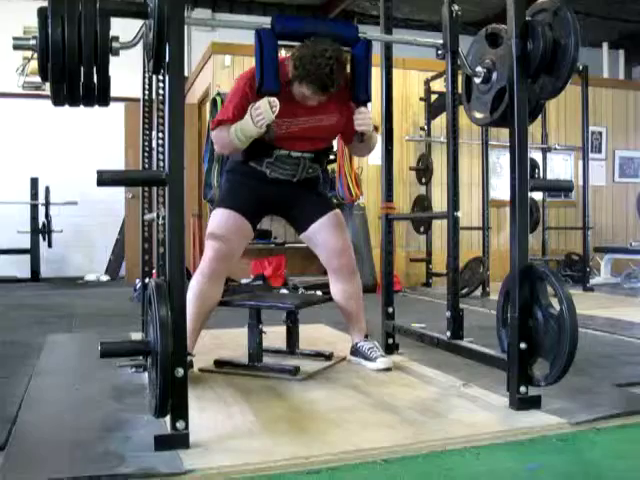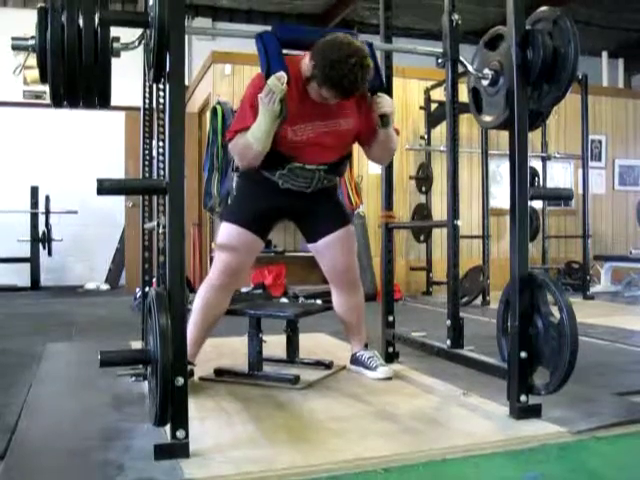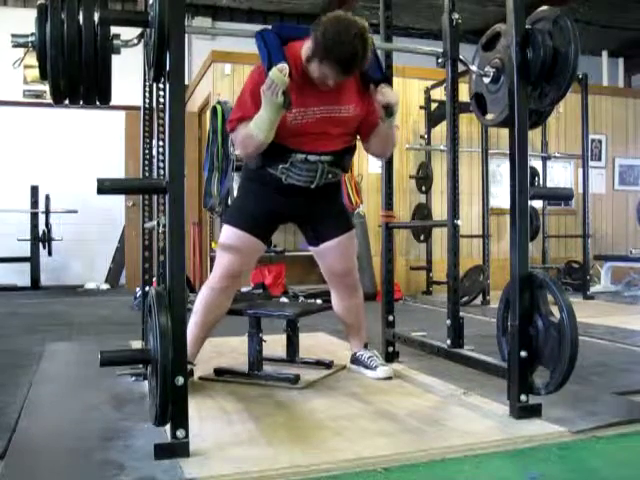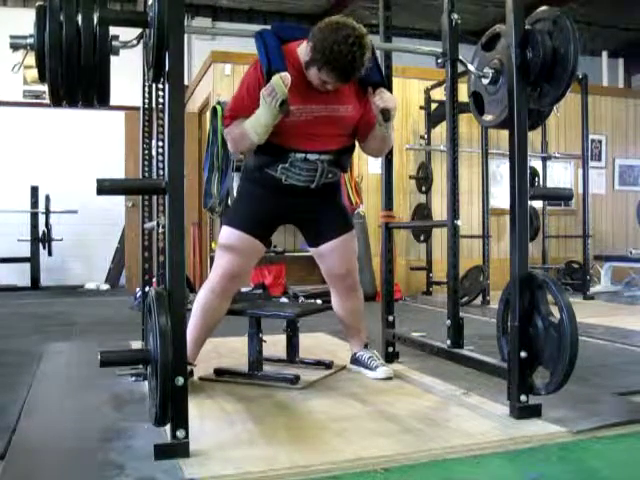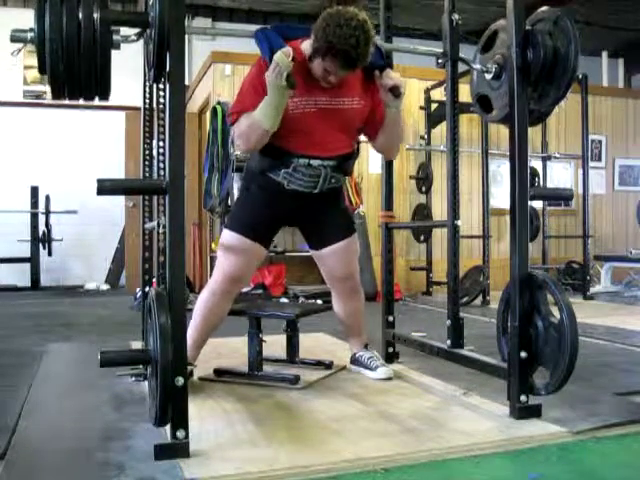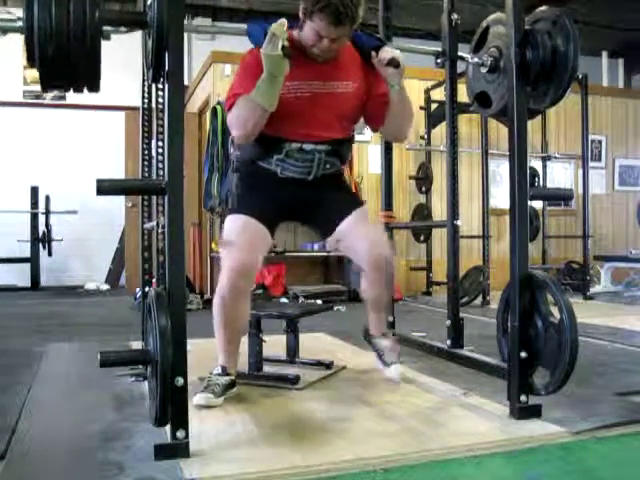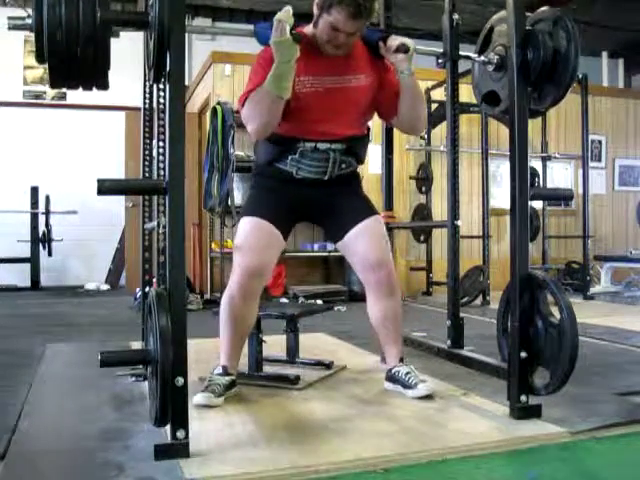
dt=0.7s
person 1, frame 1
left shoulder: (343, 89)
right shoulder: (256, 81)
left elbow: (359, 149)
right elbow: (220, 143)
left wrist: (366, 132)
right wrist: (250, 126)
left hip: (304, 183)
right hip: (250, 177)
left knee: (344, 260)
right knee: (214, 259)
left ankle: (360, 342)
right ankle: (183, 351)
person 1, frame 2
left shoulder: (359, 93)
right shoulder: (273, 82)
left elbow: (381, 156)
right elbow: (242, 158)
left wrist: (385, 124)
right wrist: (266, 118)
left hip: (320, 191)
right hip: (263, 185)
left knee: (347, 275)
right knee: (224, 273)
left ankle: (360, 352)
right ankle: (185, 360)
person 1, frame 3
left shoulder: (359, 82)
right shoulder: (272, 70)
left elbow: (379, 149)
right elbow: (243, 146)
left wrist: (387, 116)
right wrist: (271, 108)
left hip: (323, 191)
right hip: (266, 185)
left knee: (346, 277)
right knee: (225, 274)
left ankle: (359, 351)
right ankle: (184, 360)
person 1, frame 4
left shoulder: (358, 82)
left elbow: (374, 148)
right elbow: (235, 142)
left wrist: (384, 121)
right wrist: (267, 113)
left hip: (322, 192)
right hip: (265, 186)
left knee: (346, 277)
right knee: (224, 276)
left ankle: (360, 351)
right ankle: (183, 362)
person 1, frame 5
left shoulder: (365, 81)
right shoulder: (273, 65)
left elbow: (389, 148)
right elbow: (244, 141)
left wrist: (393, 103)
right wrist: (277, 94)
left hip: (325, 194)
right hip: (268, 188)
left knee: (347, 280)
right knee: (226, 280)
left ankle: (359, 351)
right ankle: (182, 363)
person 1, frame 6
left shoulder: (363, 63)
right shoulder: (267, 54)
left elbow: (398, 132)
right elbow: (241, 130)
left wrist: (395, 80)
right wrist: (274, 73)
left hip: (325, 181)
right hip: (264, 179)
left knee: (379, 258)
right knee: (235, 274)
left ankle: (378, 337)
right ankle: (224, 374)
person 1, frame 7
left shoulder: (373, 60)
right shoulder: (277, 53)
left elbow: (414, 125)
right elbow: (257, 126)
left wrist: (404, 68)
right wrist: (285, 61)
left hip: (341, 182)
right hip: (280, 179)
left knee: (381, 271)
right knee: (246, 274)
left ankle: (395, 367)
right ankle: (225, 373)
